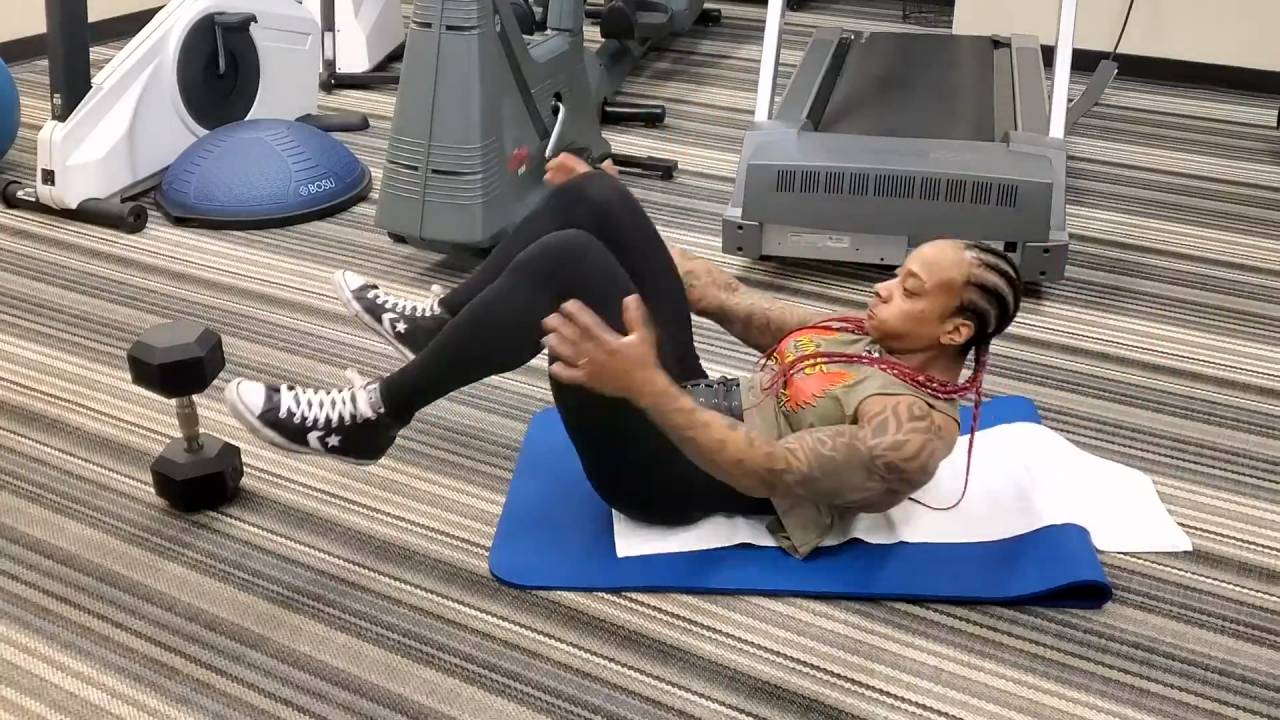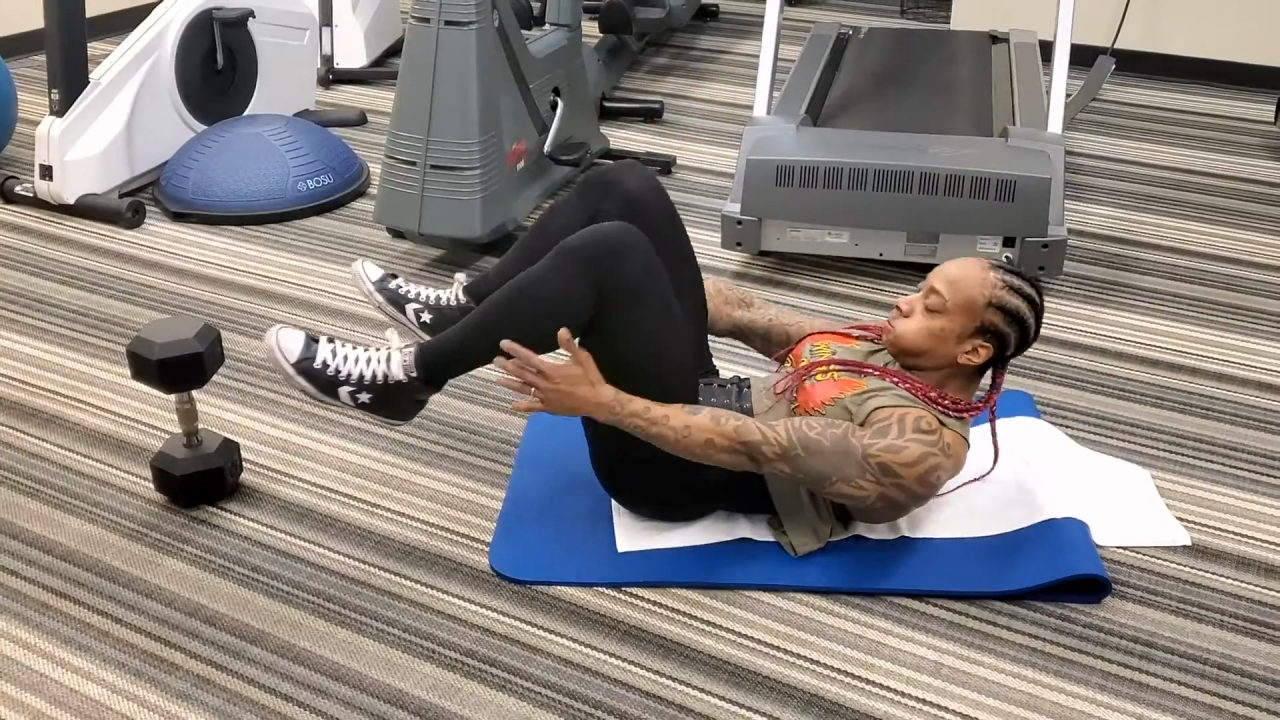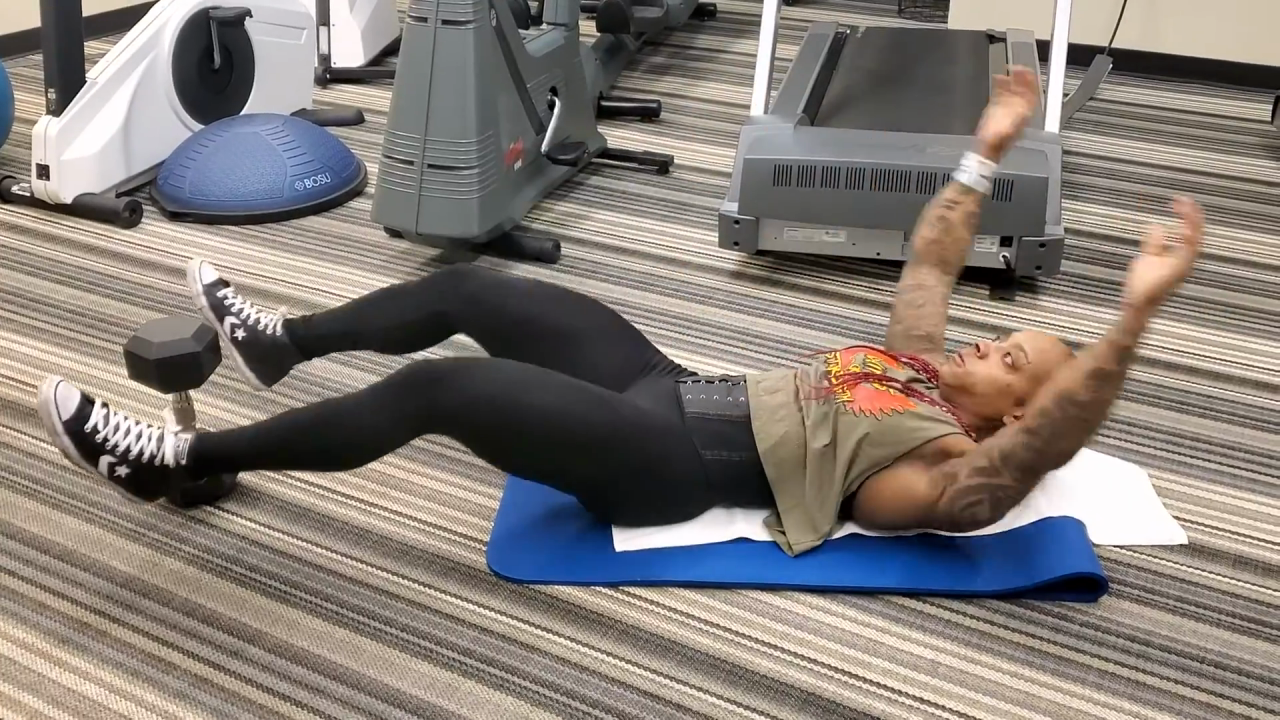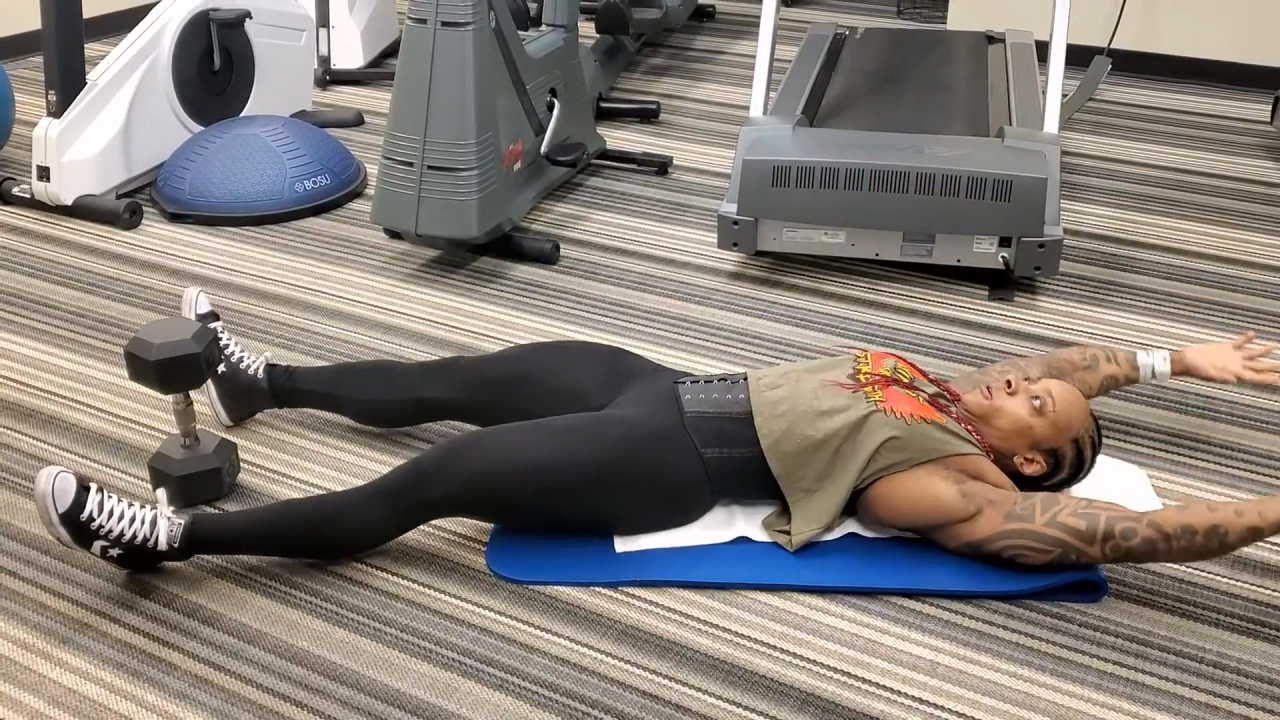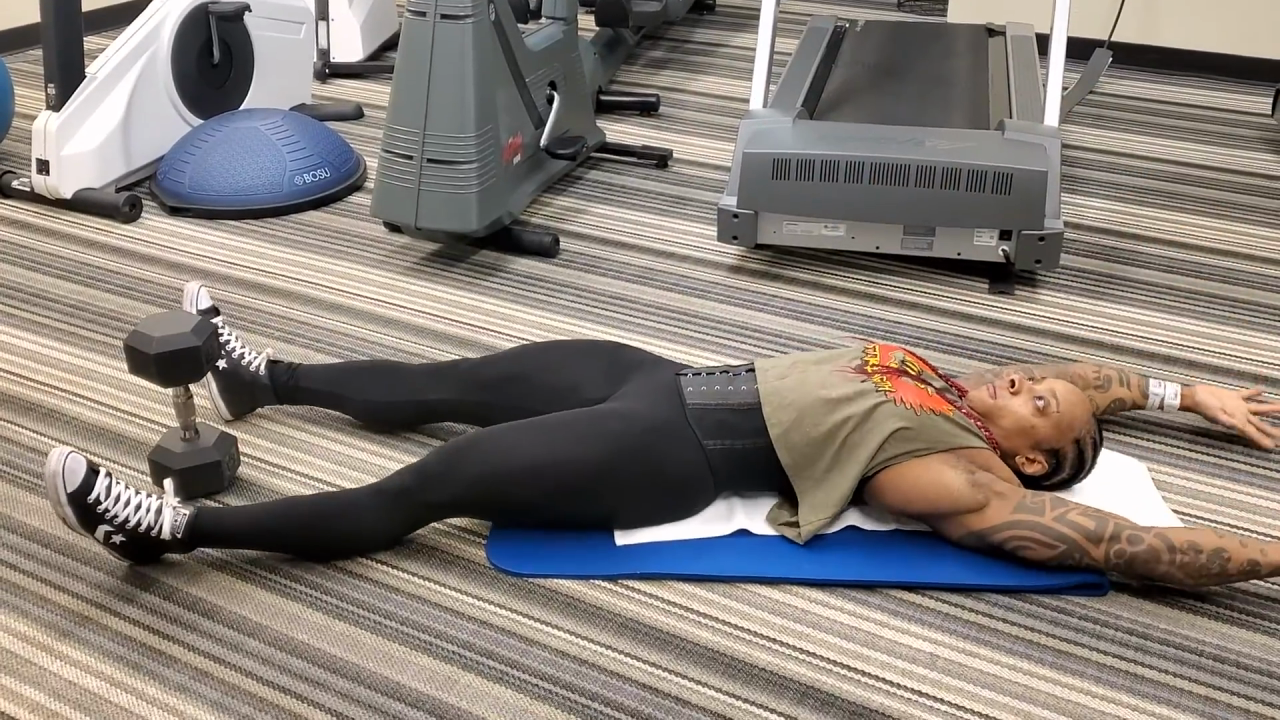
dt=0.5s
person 1, frame 1
left shoulder: (911, 433)
right shoulder: (878, 337)
left elbow: (762, 471)
right elbow: (715, 292)
left wrist: (642, 385)
right wrist: (605, 207)
left hip: (664, 472)
right hip: (691, 401)
left knee: (562, 262)
right knee: (595, 202)
left ankle: (370, 413)
right ankle: (433, 322)
person 1, frame 2
left shoulder: (921, 447)
right shoulder: (900, 348)
left elbow: (755, 448)
right elbow: (744, 310)
left wrist: (601, 402)
right wrist: (675, 287)
left hip: (671, 474)
right hip: (692, 398)
left knee: (612, 250)
right knee: (623, 190)
left ankle: (403, 376)
right ankle: (457, 309)
person 1, frame 3
left shoulder: (957, 477)
right shoulder: (926, 369)
left elbow: (1050, 439)
right elbow: (930, 260)
left wrist: (1134, 311)
right wrist: (987, 150)
left hip: (665, 465)
right hip: (674, 389)
left knee: (430, 392)
right knee: (468, 291)
left ankle: (178, 458)
right ankle: (277, 338)
person 1, frame 4
left shoulder: (972, 493)
right shoulder: (958, 399)
left elbow: (1124, 531)
right elbow: (1062, 354)
right wrist: (1178, 358)
left hip: (665, 465)
right hip: (670, 387)
left knee: (418, 485)
right knee: (444, 383)
left ankle: (164, 535)
right ankle: (256, 380)
person 1, frame 5
left shoulder: (979, 484)
right shoulder: (960, 393)
left elbow: (1133, 544)
right elbow: (1074, 365)
left hip: (668, 456)
right hip: (666, 378)
left knee: (419, 491)
right knee: (443, 383)
left ankle: (170, 527)
right ankle: (258, 374)
